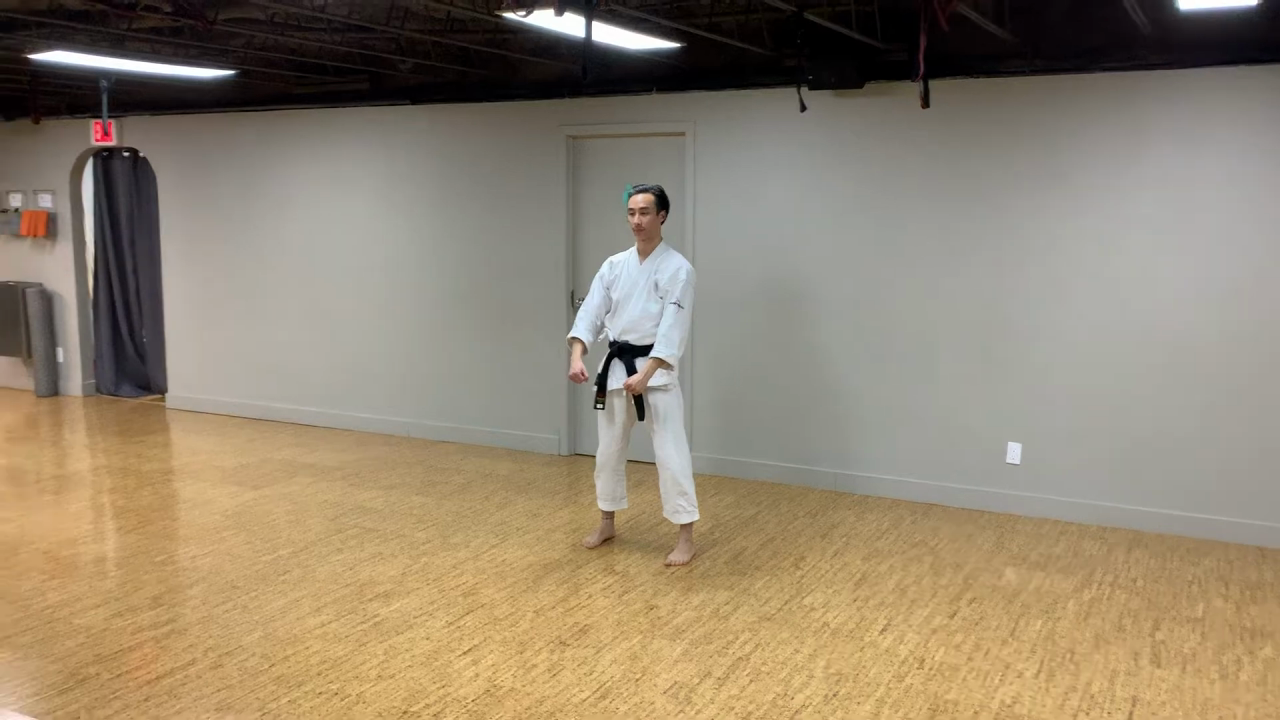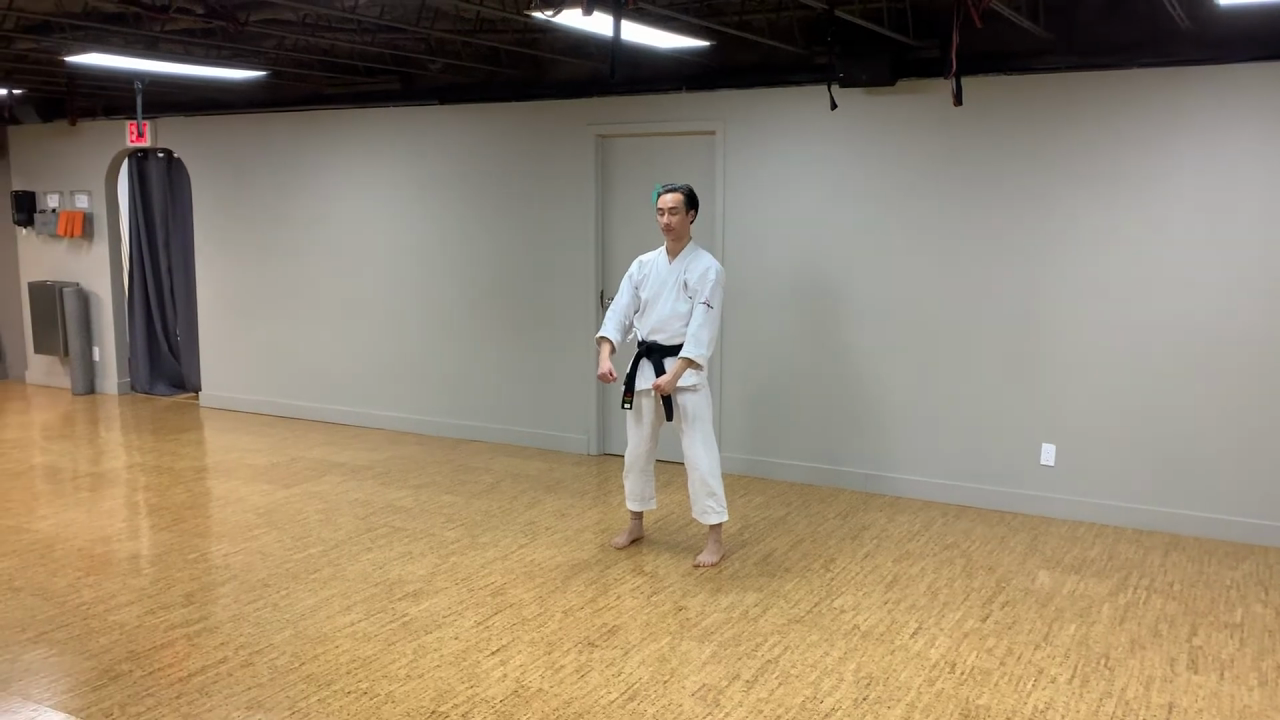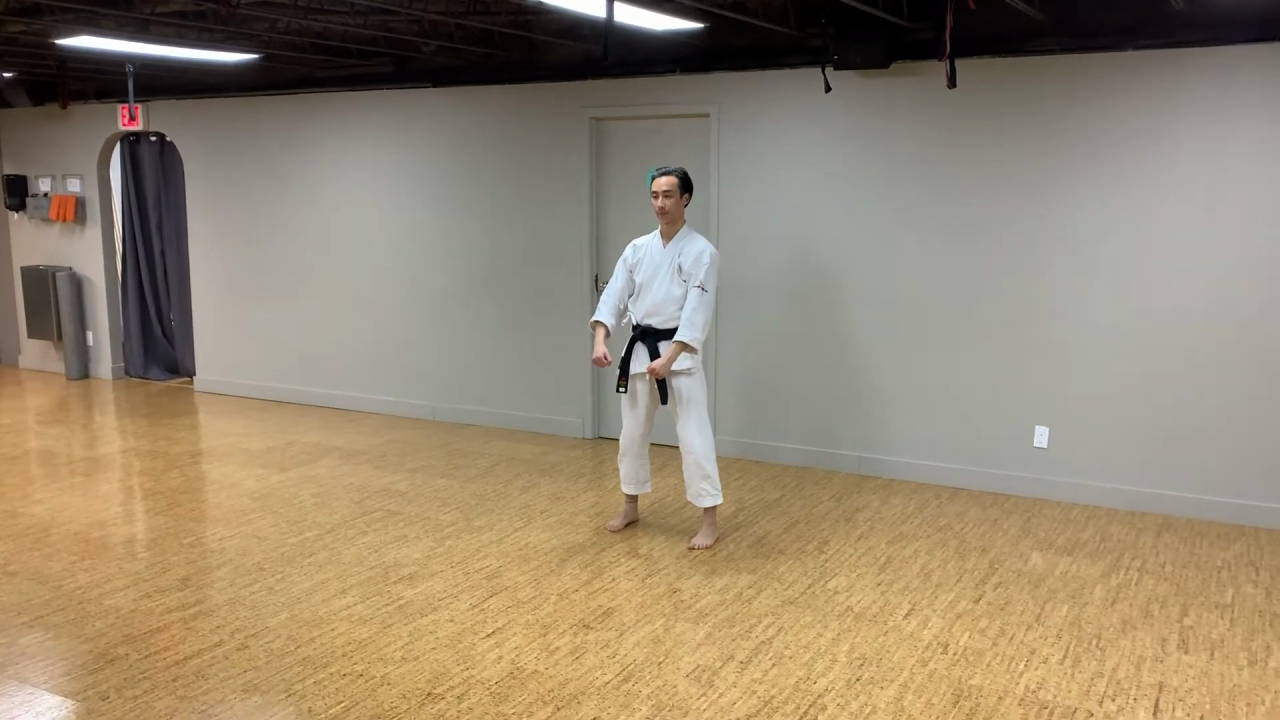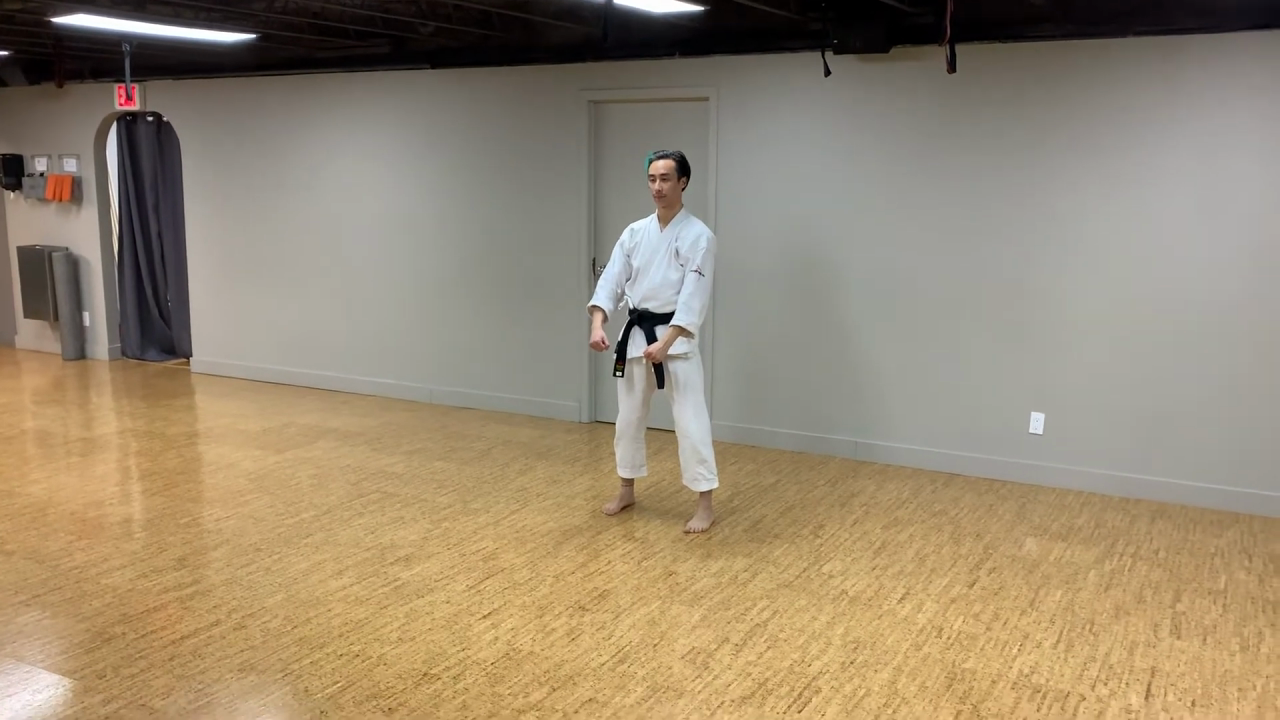
dt=0.7s
person 1, frame 1
left shoulder: (677, 268)
right shoulder: (614, 265)
left elbow: (673, 330)
right elbow: (591, 314)
left wrist: (645, 375)
right wrist: (577, 357)
left hip: (656, 369)
right hip: (614, 367)
left knee: (670, 452)
right knee: (609, 449)
left ankle: (686, 537)
right ankle: (607, 524)
person 1, frame 2
left shoulder: (707, 268)
right shoulder: (643, 265)
left elbow: (703, 330)
right elbow: (619, 313)
left wrist: (674, 375)
right wrist: (605, 357)
left hip: (685, 369)
right hip: (643, 366)
left knee: (699, 453)
right knee: (638, 449)
left ankle: (715, 537)
right ankle: (636, 523)
person 1, frame 3
left shoulder: (701, 251)
right shoulder: (637, 248)
left elbow: (697, 313)
right elbow: (614, 297)
left wrist: (669, 359)
right wrist: (600, 341)
left hip: (680, 353)
right hip: (638, 350)
left knee: (694, 435)
right knee: (632, 432)
left ankle: (709, 519)
right ankle: (630, 507)
person 1, frame 4
left shoulder: (698, 236)
right shoulder: (634, 232)
left elbow: (694, 297)
right elbow: (611, 281)
left wrist: (665, 343)
right wrist: (597, 325)
left hip: (676, 336)
right hip: (635, 334)
left knee: (690, 420)
right knee: (629, 416)
left ankle: (705, 503)
right ankle: (626, 490)
